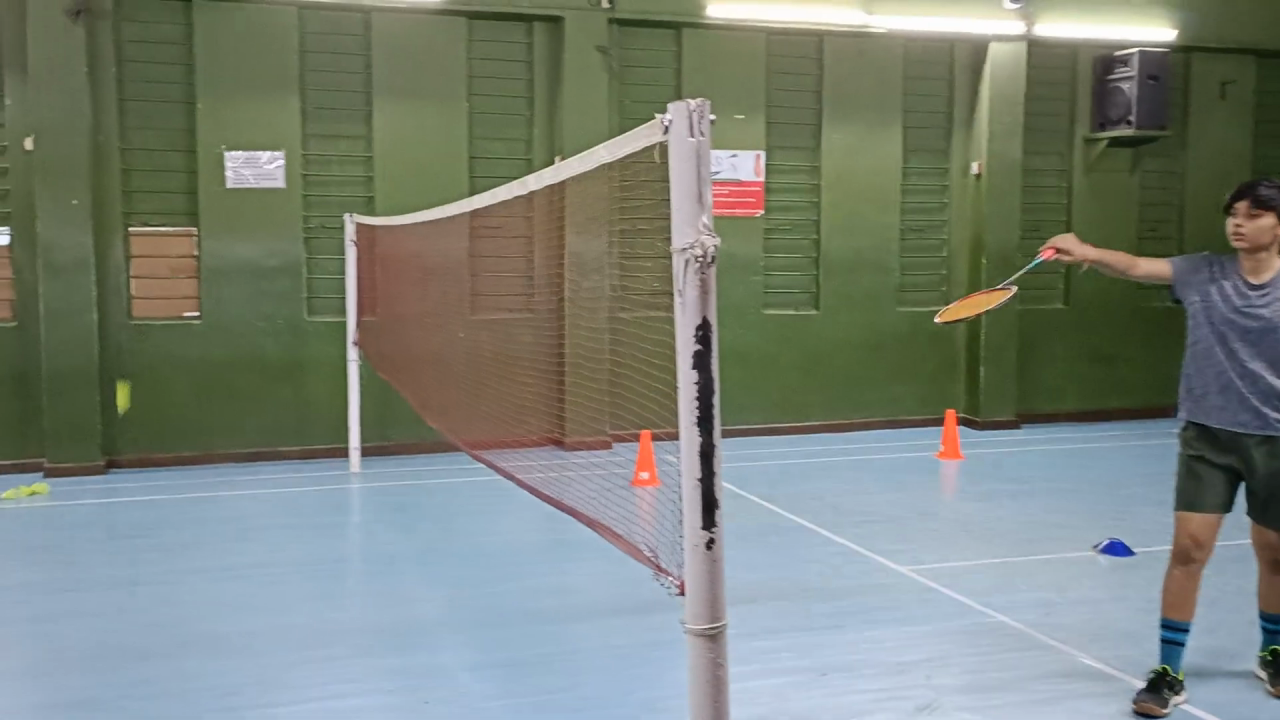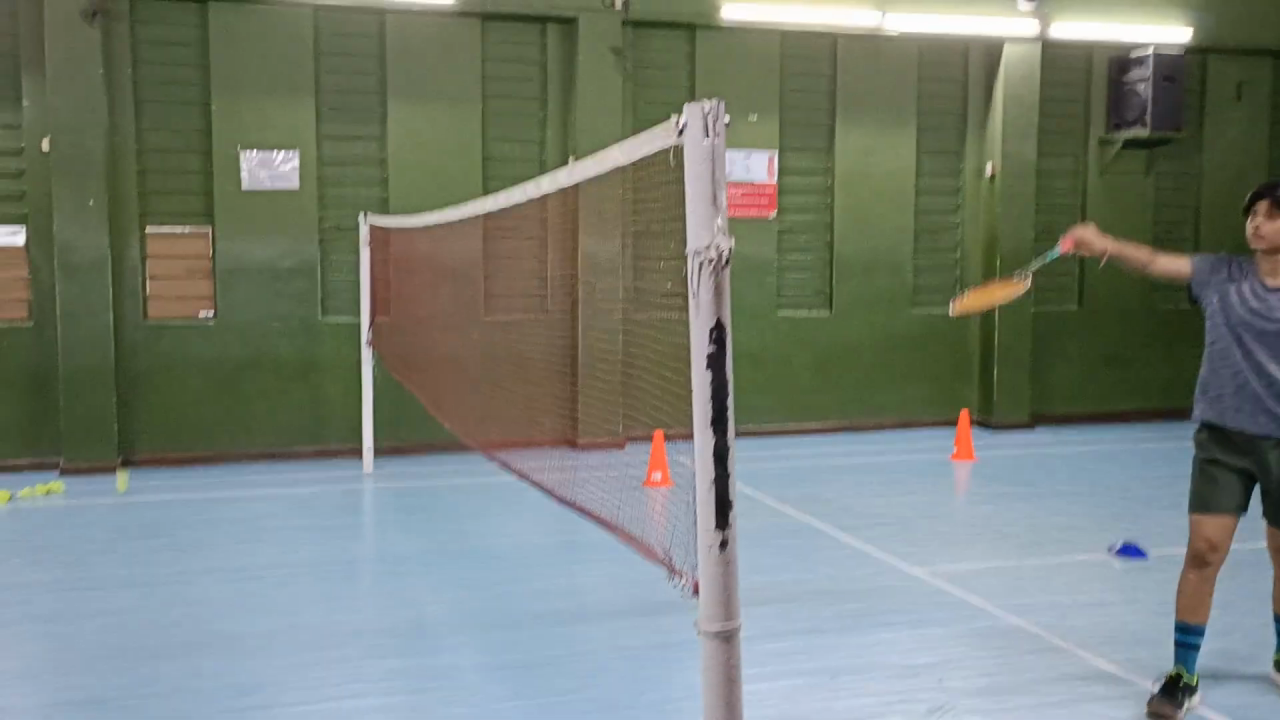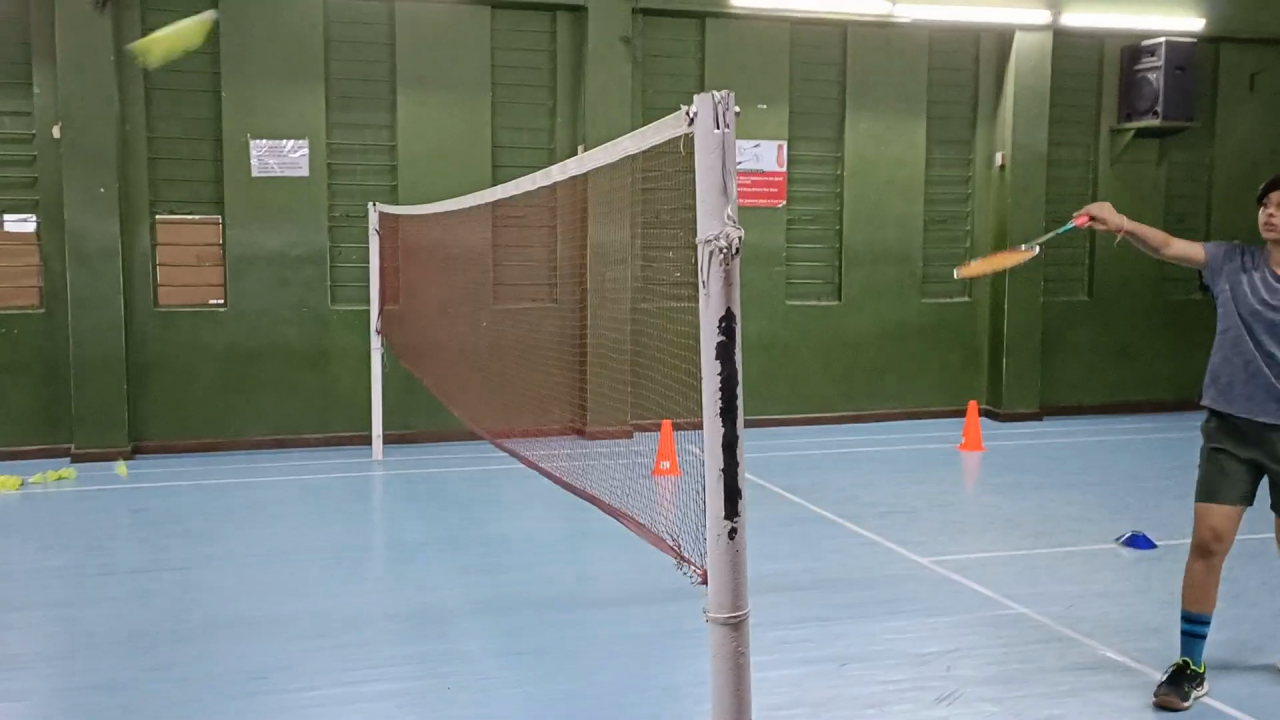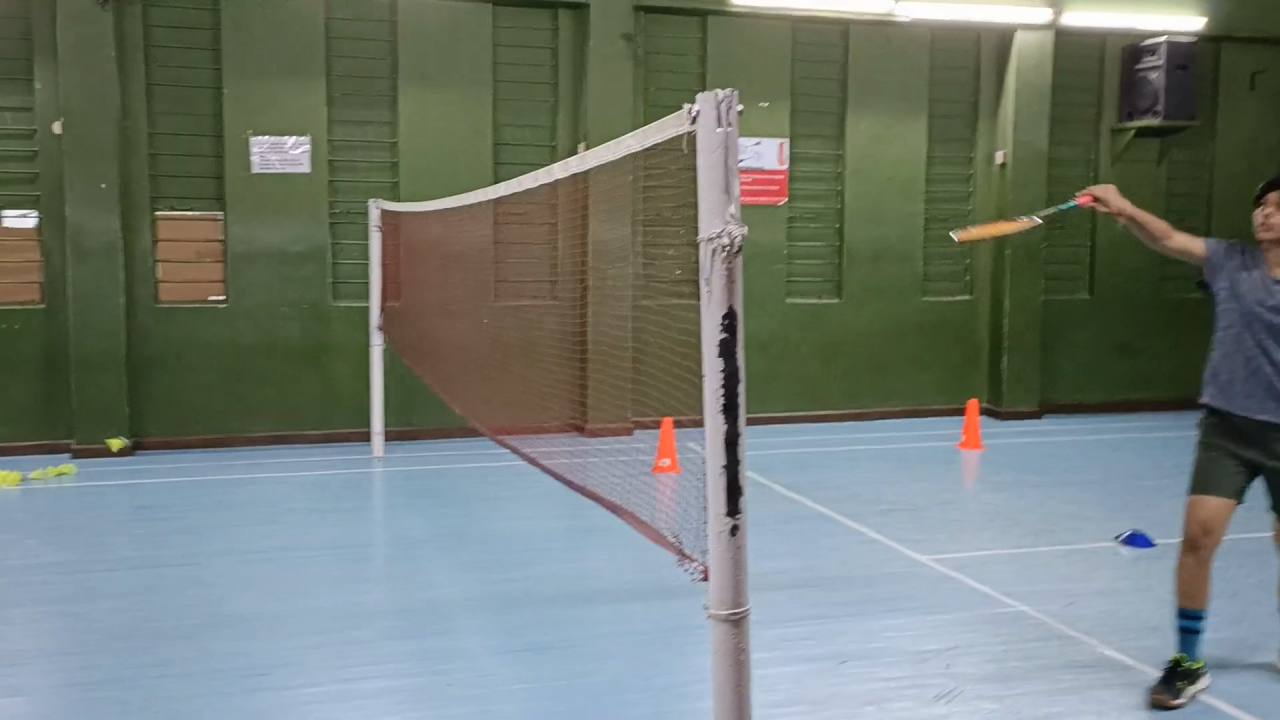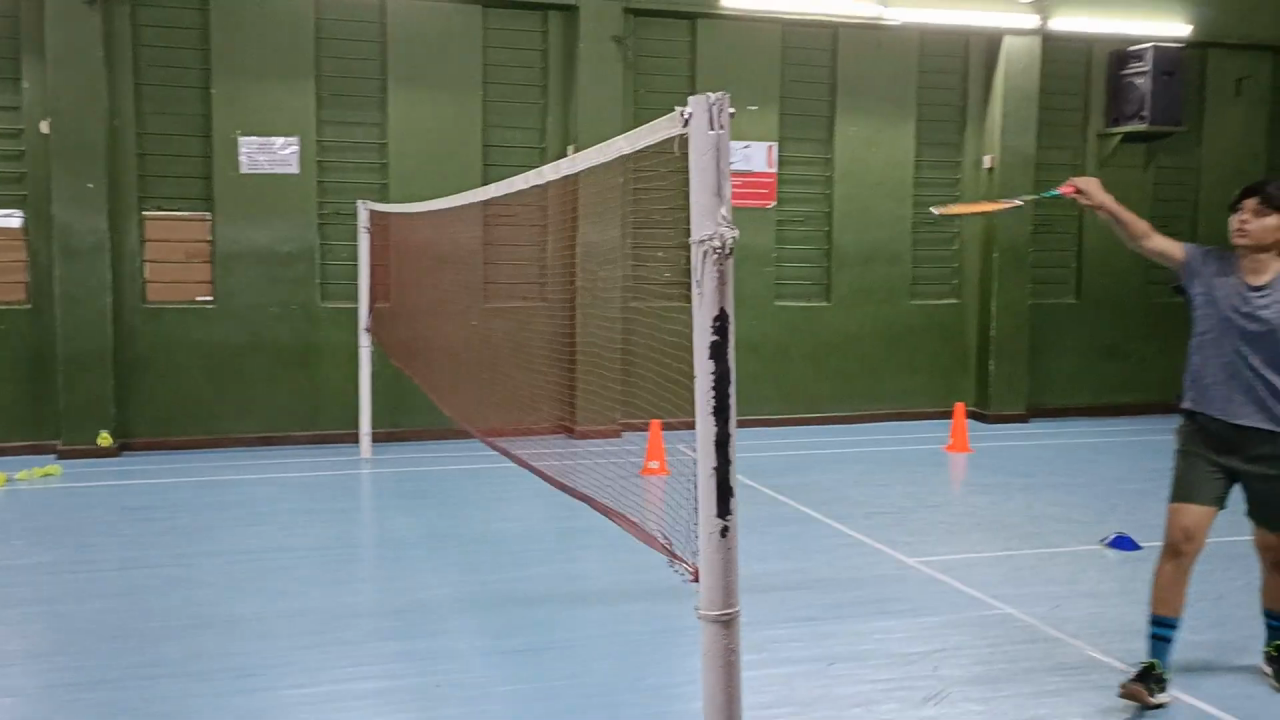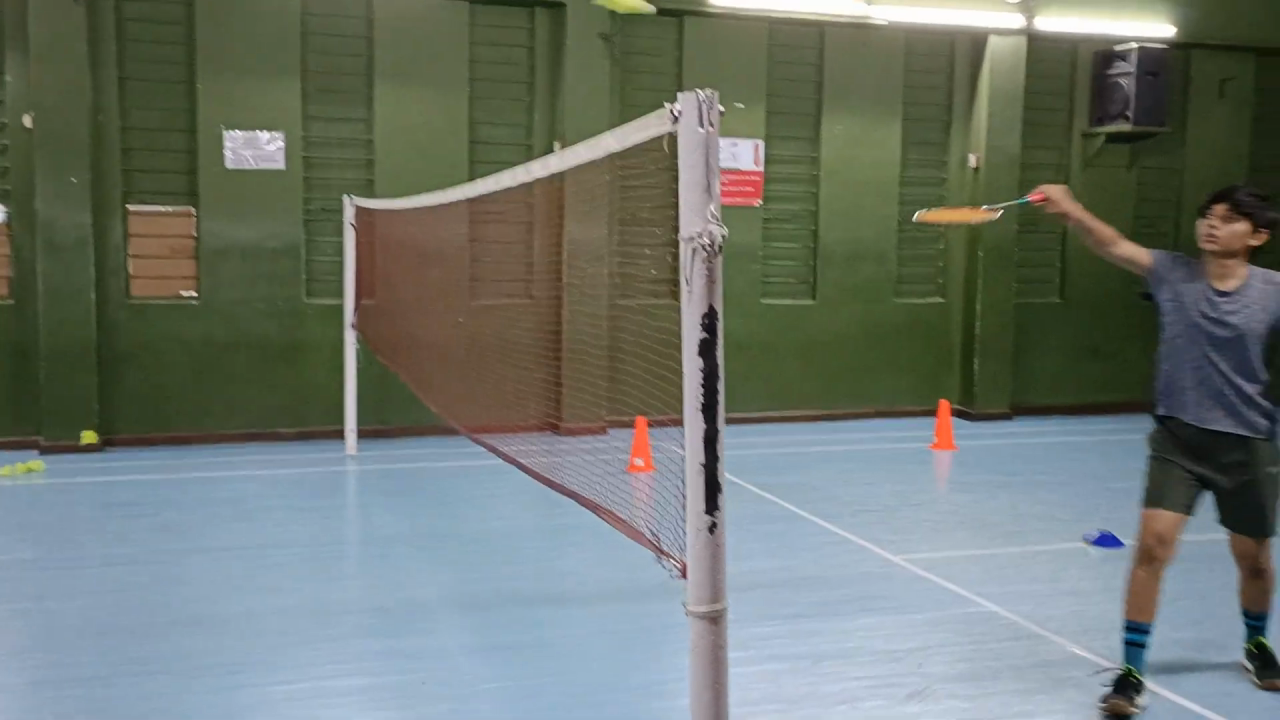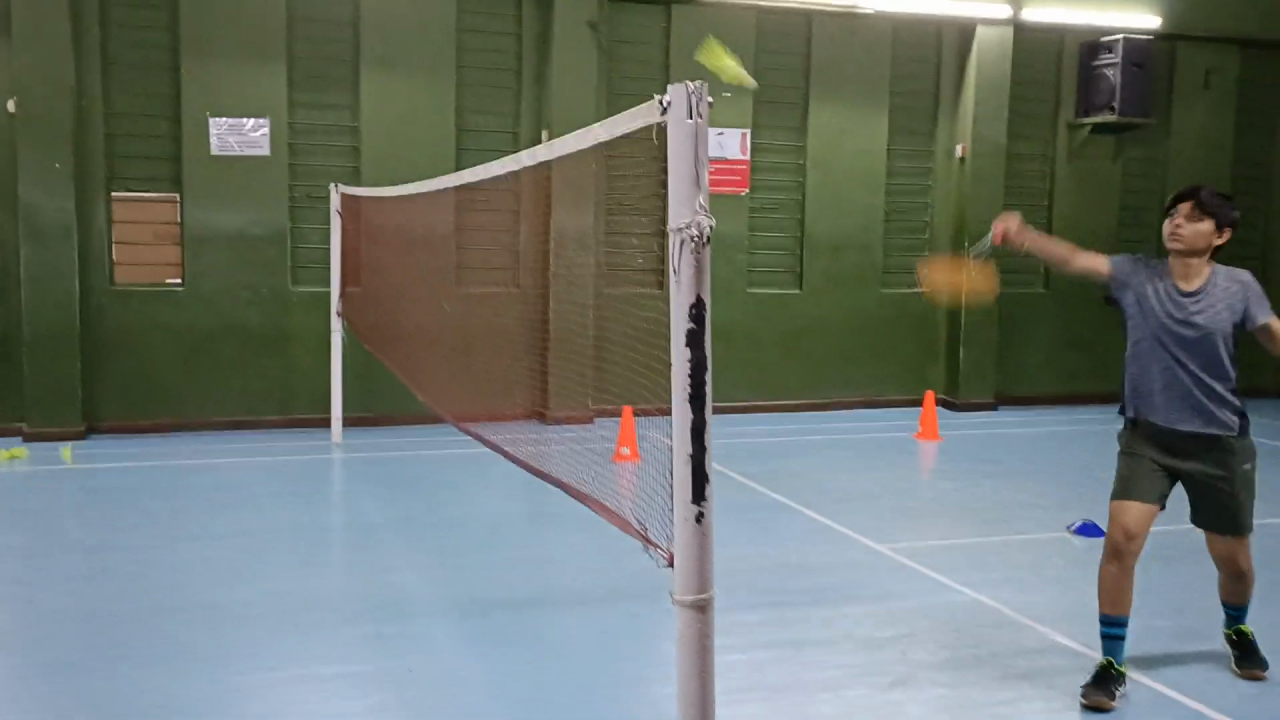
dt=0.1s
person 1, frame 1
right shoulder: (1203, 273)
right elbow: (1136, 267)
right wrist: (1086, 253)
right hip: (1208, 434)
right knee: (1189, 549)
right ankle: (1169, 672)
person 1, frame 2
right shoulder: (1220, 274)
right elbow: (1154, 264)
right wrist: (1106, 245)
right hip: (1222, 436)
right knee: (1203, 552)
right ankle: (1183, 675)
person 1, frame 3
right shoulder: (1232, 262)
right elbow: (1168, 247)
right wrist: (1121, 223)
right hip: (1231, 426)
right knee: (1209, 542)
right ankle: (1191, 666)
person 1, frame 4
right shoulder: (1231, 261)
right elbow: (1169, 240)
right wrist: (1125, 208)
right hip: (1227, 424)
right knee: (1199, 535)
right ankle: (1188, 662)
person 1, frame 5
right shoulder: (1204, 266)
right elbow: (1145, 240)
right wrist: (1104, 203)
right hip: (1206, 431)
right knee: (1179, 542)
right ankle: (1156, 667)
person 1, frame 6
right shoulder: (1174, 273)
right elbow: (1114, 247)
right wrist: (1072, 211)
right hip: (1178, 437)
right knee: (1152, 546)
right ankle: (1133, 672)
person 1, frame 7
right shoulder: (1137, 275)
right elbow: (1076, 262)
right wrist: (1024, 236)
left hip: (1220, 440)
right hip: (1149, 436)
left knee: (1233, 557)
right knee: (1121, 540)
right ankle: (1112, 664)
